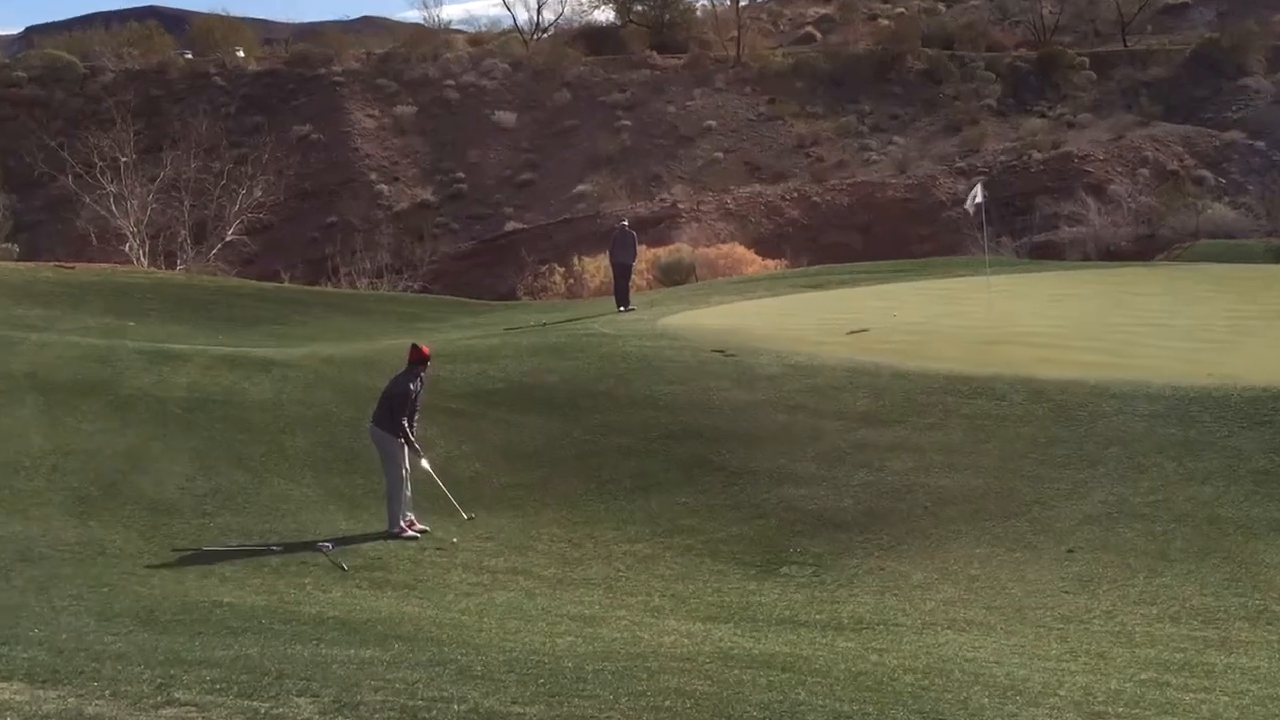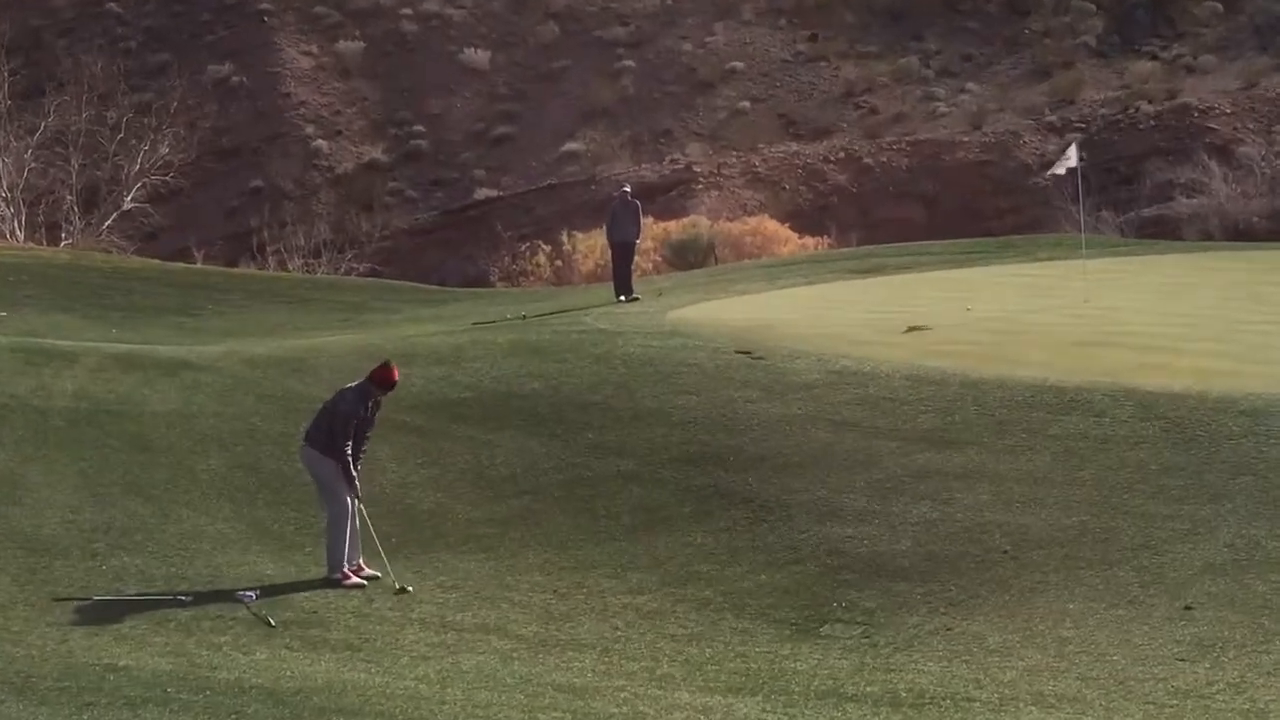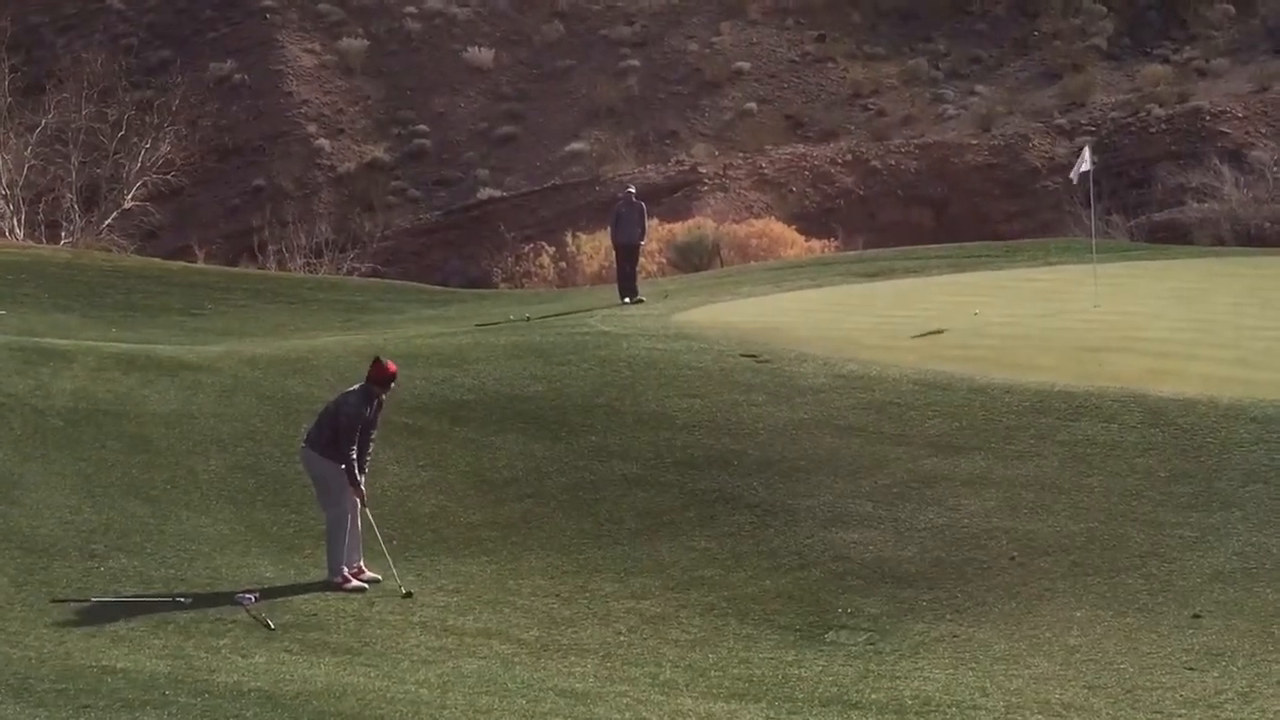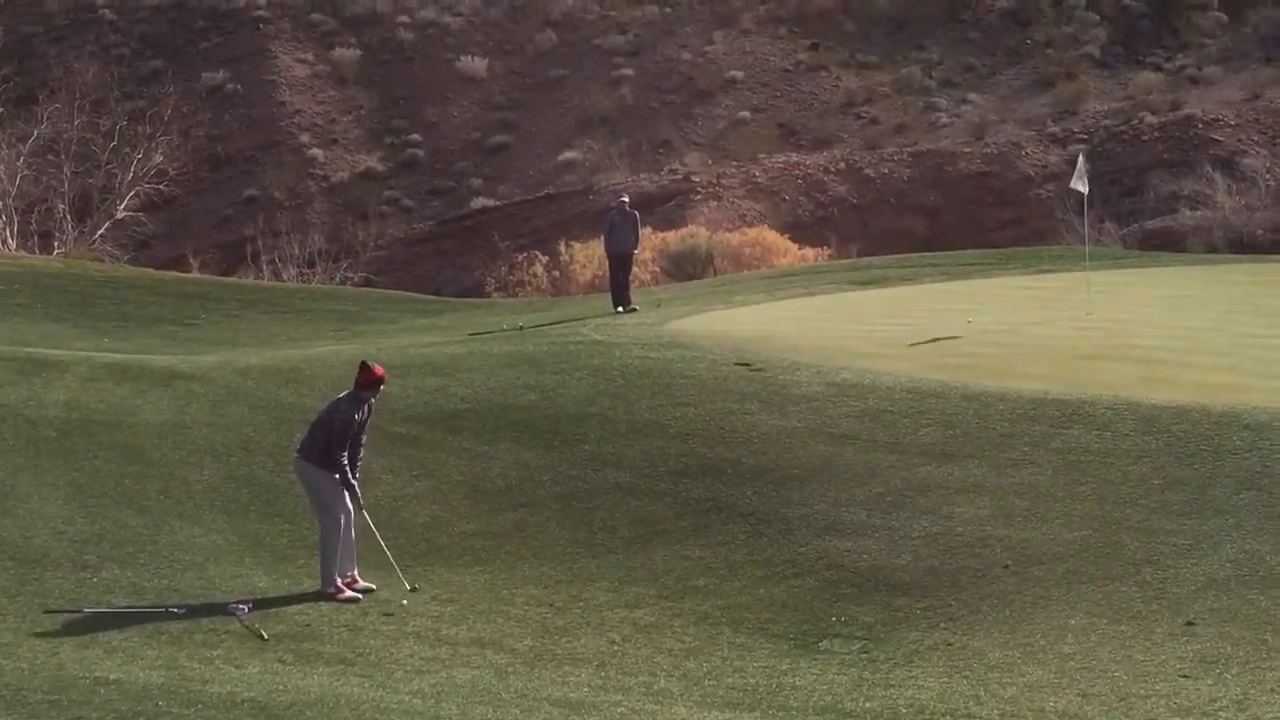
dt=1s
person 1, frame 1
left shoulder: (418, 379)
right shoulder: (404, 385)
left elbow: (414, 410)
right elbow: (400, 419)
left wrist: (412, 436)
right wrist: (411, 442)
left hip: (396, 431)
right hip: (385, 432)
left knee: (404, 473)
right knee: (396, 477)
left ankle: (407, 518)
right ankle: (395, 526)
person 1, frame 2
left shoulder: (373, 400)
right shoulder: (350, 401)
left elbow: (362, 437)
right elbow: (342, 444)
left wrist: (355, 469)
right wrist: (351, 478)
left hip: (335, 453)
right hip: (318, 452)
left knee: (350, 505)
right knee: (340, 507)
left ankle: (353, 562)
right ankle: (337, 570)
person 1, frame 3
left shoulder: (376, 400)
right shoulder: (354, 404)
left elbow: (367, 439)
right elbow: (348, 446)
left wrist: (361, 474)
right wrist: (355, 482)
left hip: (335, 455)
right hip: (319, 455)
left knee: (351, 507)
right knee: (339, 511)
left ankle: (354, 565)
right ankle: (337, 574)
person 1, frame 4
left shoulder: (366, 405)
right shoulder: (346, 411)
left elbow: (357, 444)
right elbow: (339, 454)
left wrist: (354, 478)
right wrist: (350, 486)
left hip: (329, 464)
right hip: (313, 465)
left knee: (346, 514)
right knee: (333, 521)
left ankle: (347, 575)
right ankle: (330, 584)
